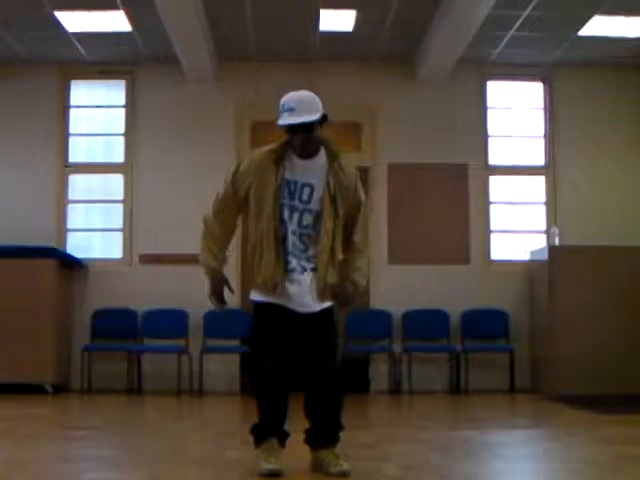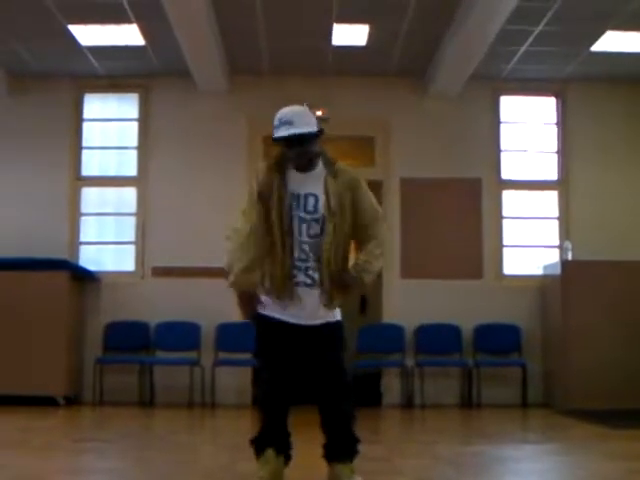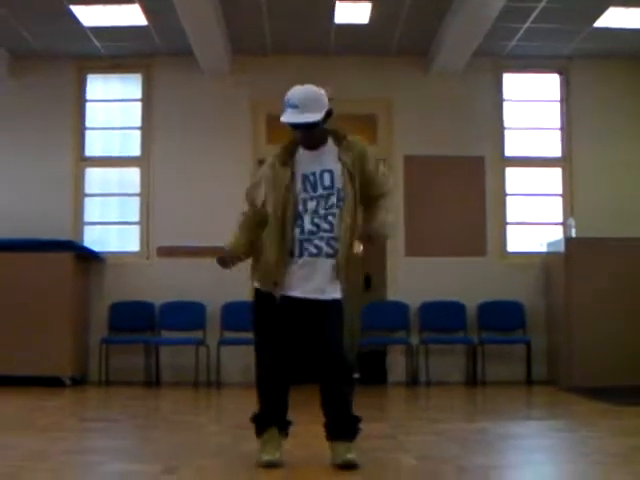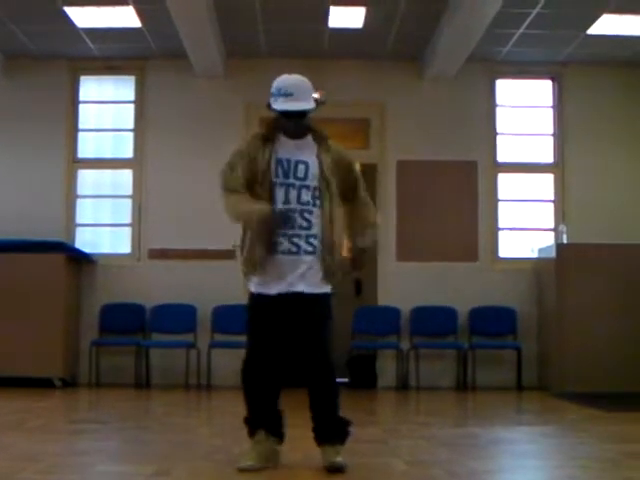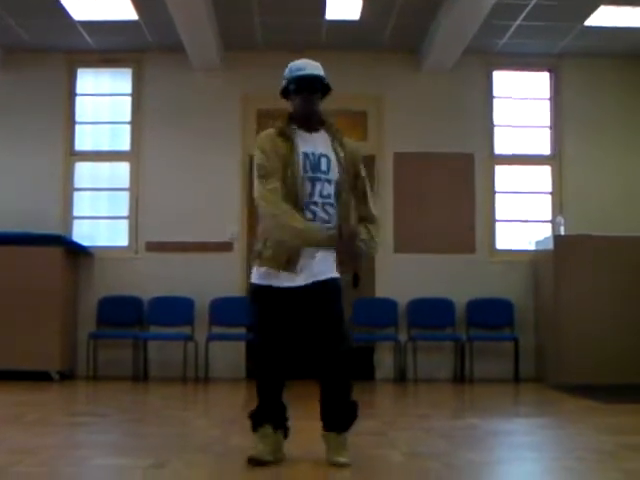
dt=1s
person 1, frame 1
left shoulder: (342, 173)
right shoulder: (259, 166)
left elbow: (356, 232)
right elbow: (222, 214)
left wrist: (354, 279)
right wrist: (214, 269)
left hip: (319, 297)
right hip: (271, 294)
left knee: (325, 377)
right knee: (270, 375)
left ankle: (324, 448)
right ankle: (270, 447)
person 1, frame 2
left shoulder: (344, 181)
right shoulder: (269, 179)
left elbow: (373, 231)
right elbow: (249, 231)
left wrist: (361, 271)
right wrist: (241, 282)
left hip: (324, 310)
right hip: (275, 308)
left knee: (335, 388)
right knee: (274, 390)
person 1, frame 3
left shoulder: (354, 154)
right shoulder: (278, 164)
left elbow: (382, 195)
right elbow: (256, 215)
left wrist: (375, 225)
right wrist: (236, 249)
left hip: (325, 285)
right hip: (275, 283)
left knee: (332, 361)
right knee: (271, 363)
left ankle: (341, 439)
right ankle: (271, 435)
person 1, frame 4
left shoulder: (331, 155)
right shoulder: (255, 148)
left elbow: (357, 201)
right elbow: (232, 188)
left wrist: (362, 242)
right wrist: (259, 215)
left hip: (315, 278)
right hip: (267, 277)
left knee: (319, 363)
right knee: (260, 365)
left ankle: (331, 442)
right ankle: (264, 440)
person 1, frame 5
left shoulder: (343, 148)
right shoulder: (271, 144)
left elbow: (364, 204)
right elbow: (270, 202)
left wrist: (360, 241)
right wrist: (312, 234)
left hip: (323, 272)
right hip: (275, 272)
left knee: (334, 358)
right knee: (270, 361)
left ankle: (336, 436)
right ankle: (269, 434)
